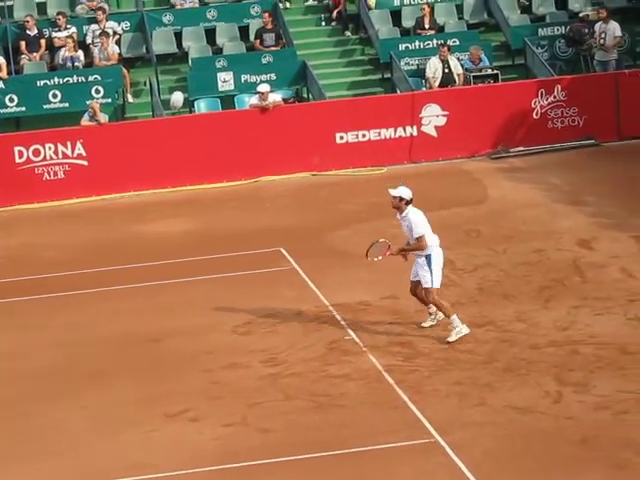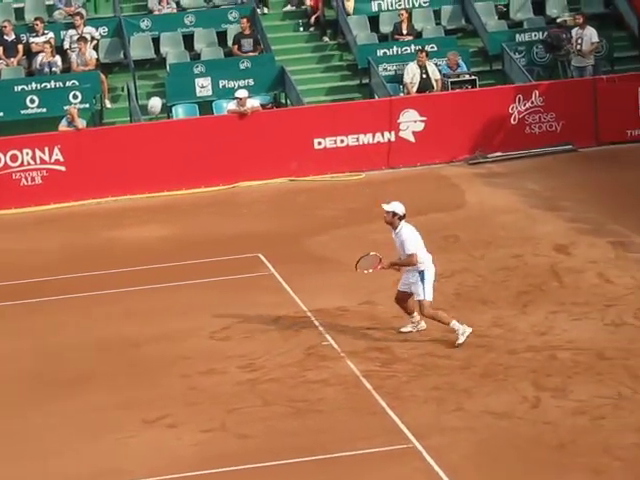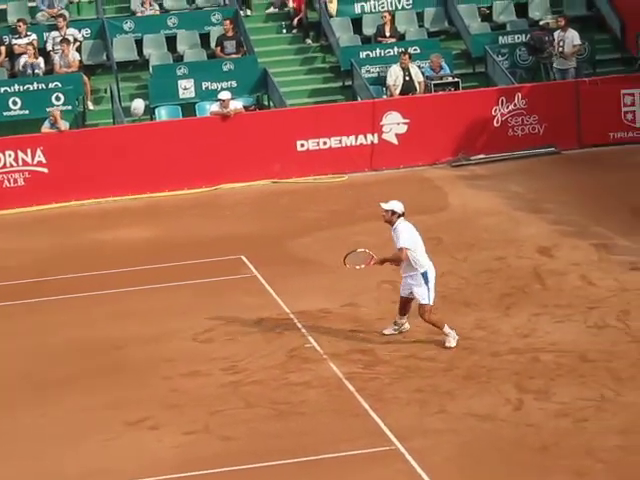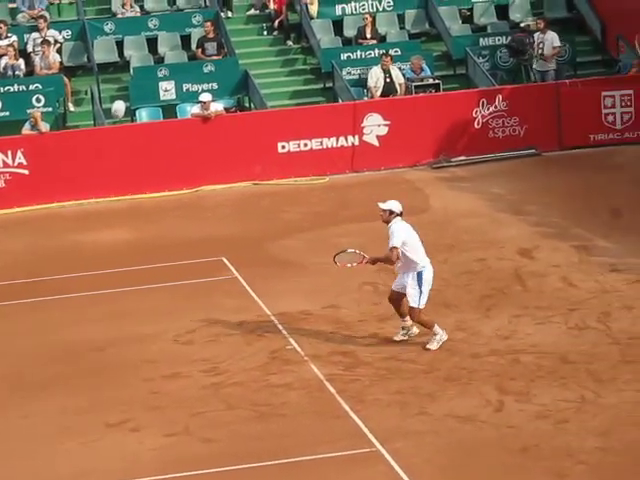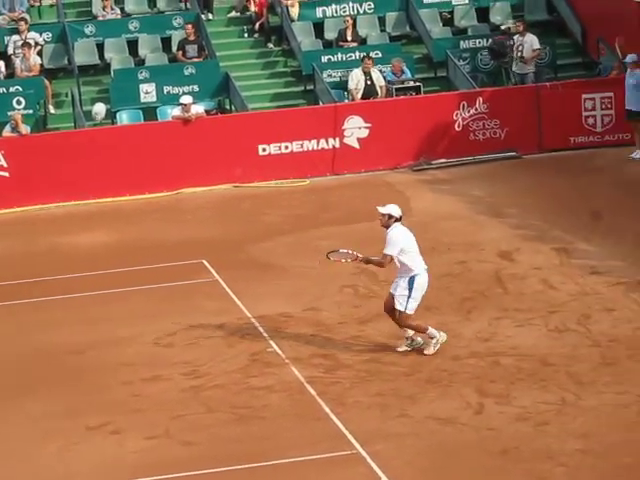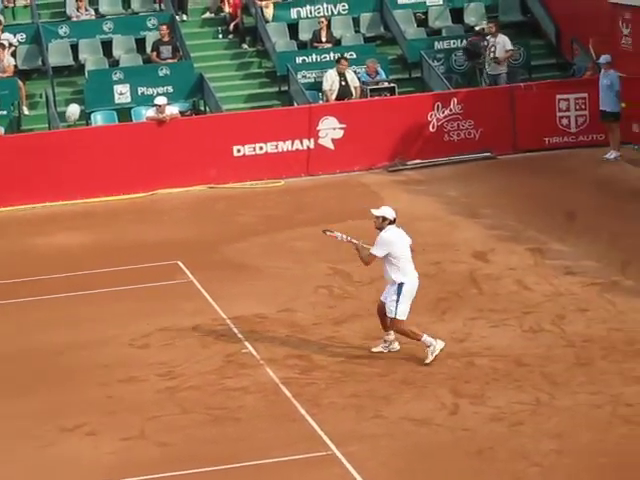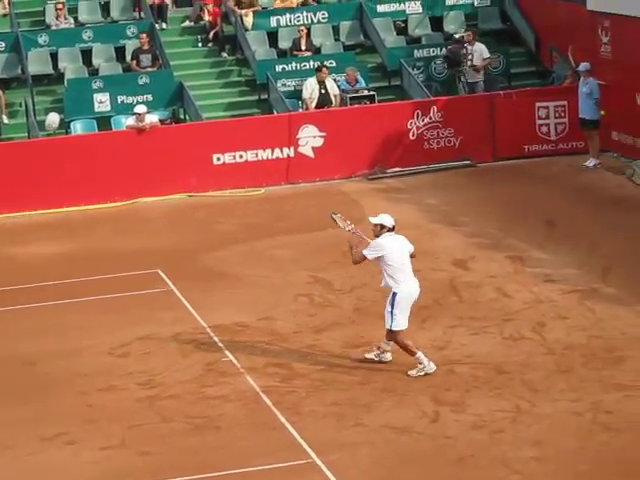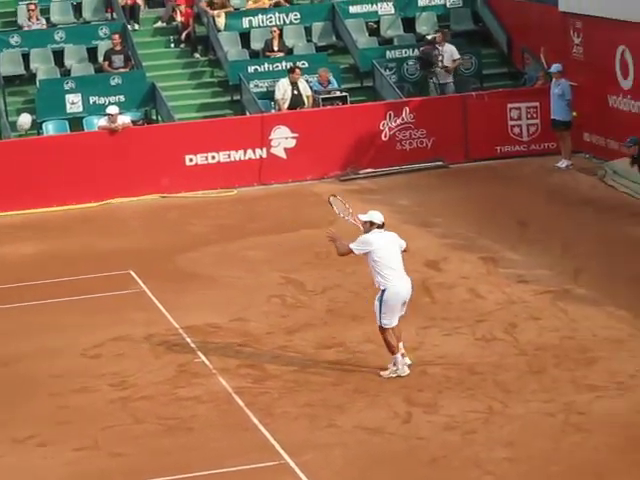
dt=0.1s
person 1, frame 1
left shoulder: (414, 216)
right shoulder: (403, 215)
left elbow: (423, 244)
left wrist: (401, 250)
right wrist: (405, 249)
left hip: (430, 257)
right hip: (422, 257)
left knee: (432, 296)
right knee: (415, 290)
left ankle: (458, 326)
right ankle: (434, 314)
person 1, frame 2
left shoulder: (406, 232)
right shoulder: (397, 230)
left elbow: (412, 261)
left wrist: (392, 264)
right wrist: (398, 263)
left hip: (422, 272)
right hip: (412, 271)
left knee: (426, 311)
right knee: (400, 299)
left ankle: (460, 329)
right ankle: (416, 322)
person 1, frame 3
left shoulder: (402, 229)
right shoulder: (400, 227)
left elbow: (401, 257)
left wrist: (384, 259)
right wrist: (395, 259)
left hip: (422, 274)
right hip: (411, 273)
left knee: (424, 314)
right knee: (404, 303)
left ankle: (450, 334)
right ankle: (400, 324)
person 1, frame 4
left shoulder: (397, 228)
right shoulder: (398, 225)
left elbow: (392, 257)
left wrist: (376, 259)
right wrist: (385, 258)
left hip: (419, 273)
right hip: (409, 271)
left knee: (415, 315)
right knee: (393, 298)
left ankle: (438, 334)
right ankle: (408, 328)
person 1, frame 5
left shoulder: (394, 235)
right shoulder: (400, 230)
left elbow: (384, 263)
left wrist: (368, 260)
left hip: (415, 278)
right hip: (408, 276)
left knee: (403, 319)
right knee: (388, 308)
left ankle: (435, 335)
right ankle: (413, 339)
person 1, frame 6
left shoulder: (385, 237)
right shoulder: (397, 232)
left elbow: (367, 261)
right elbow: (411, 248)
left wrist: (359, 248)
left hip: (403, 284)
right hip: (399, 281)
left knee: (397, 326)
right knee: (381, 310)
left ankle: (432, 343)
right ankle: (389, 342)
person 1, frame 7
left shoulder: (381, 243)
right shoulder: (400, 239)
left elbow: (356, 260)
right elbow: (413, 254)
left wrist: (353, 244)
left hip: (402, 292)
right hip: (413, 287)
left knee: (396, 335)
right knee: (393, 324)
left ankle: (425, 364)
right ankle: (382, 352)
person 1, frame 8
left shoulder: (368, 239)
right shoulder: (392, 236)
left elbow: (341, 252)
right elbow: (405, 248)
left wrist: (336, 238)
left hip: (390, 289)
right hip: (405, 285)
left knee: (385, 330)
right knee: (392, 323)
left ankle: (399, 366)
right ankle: (402, 356)
